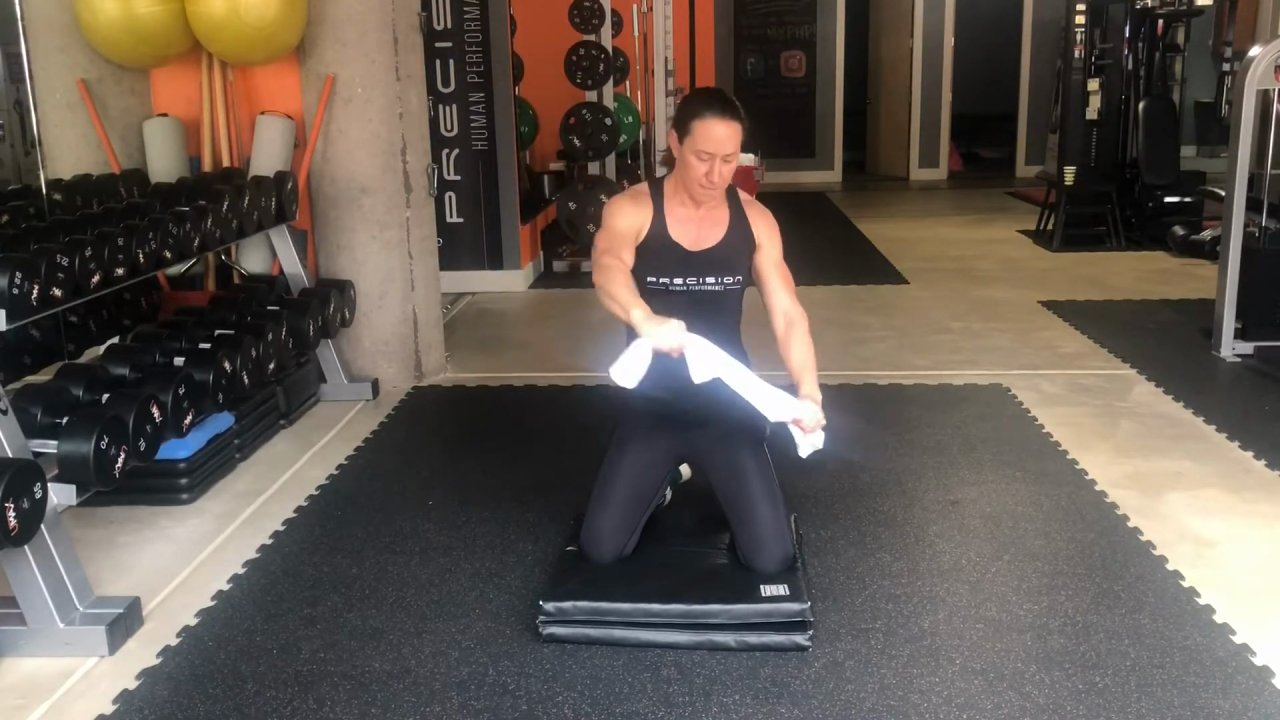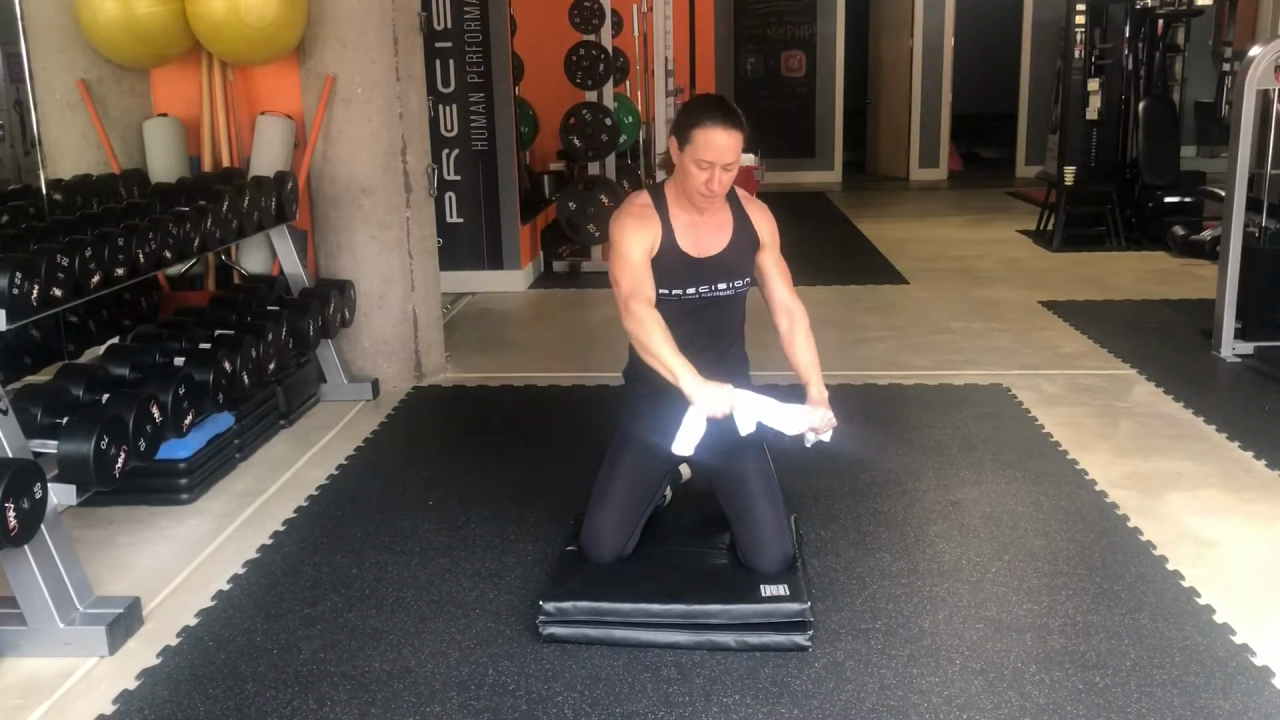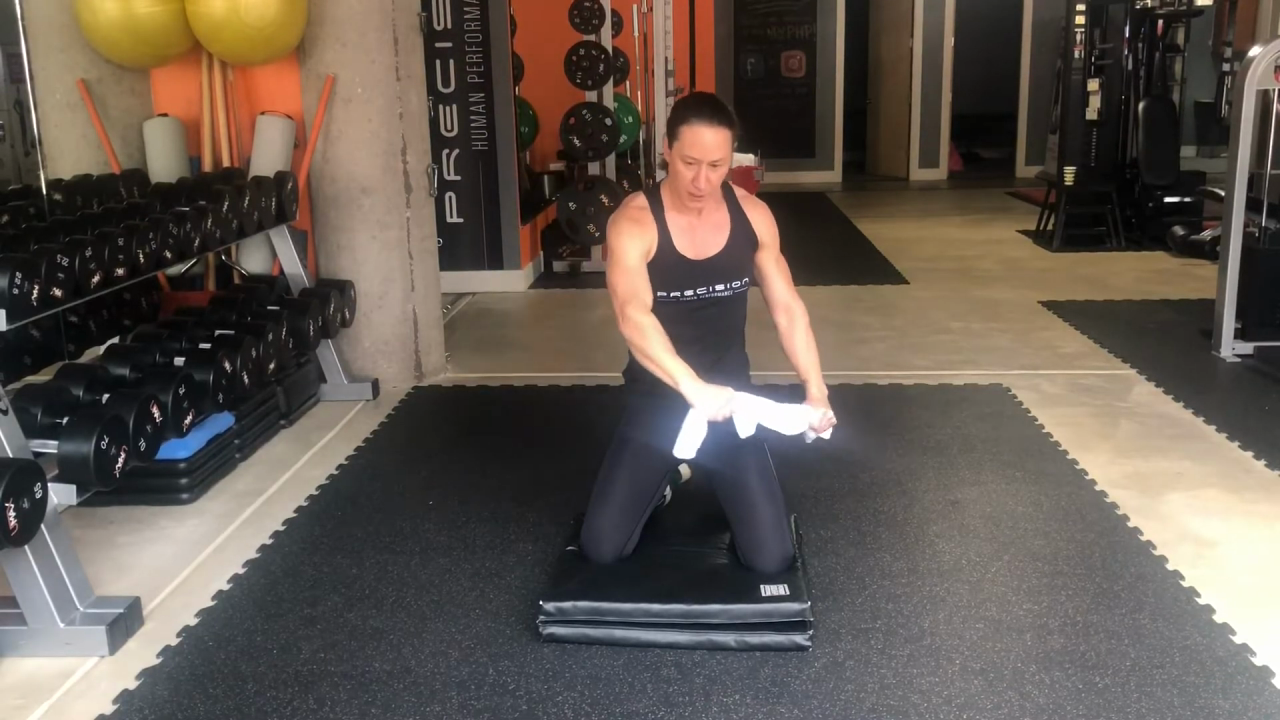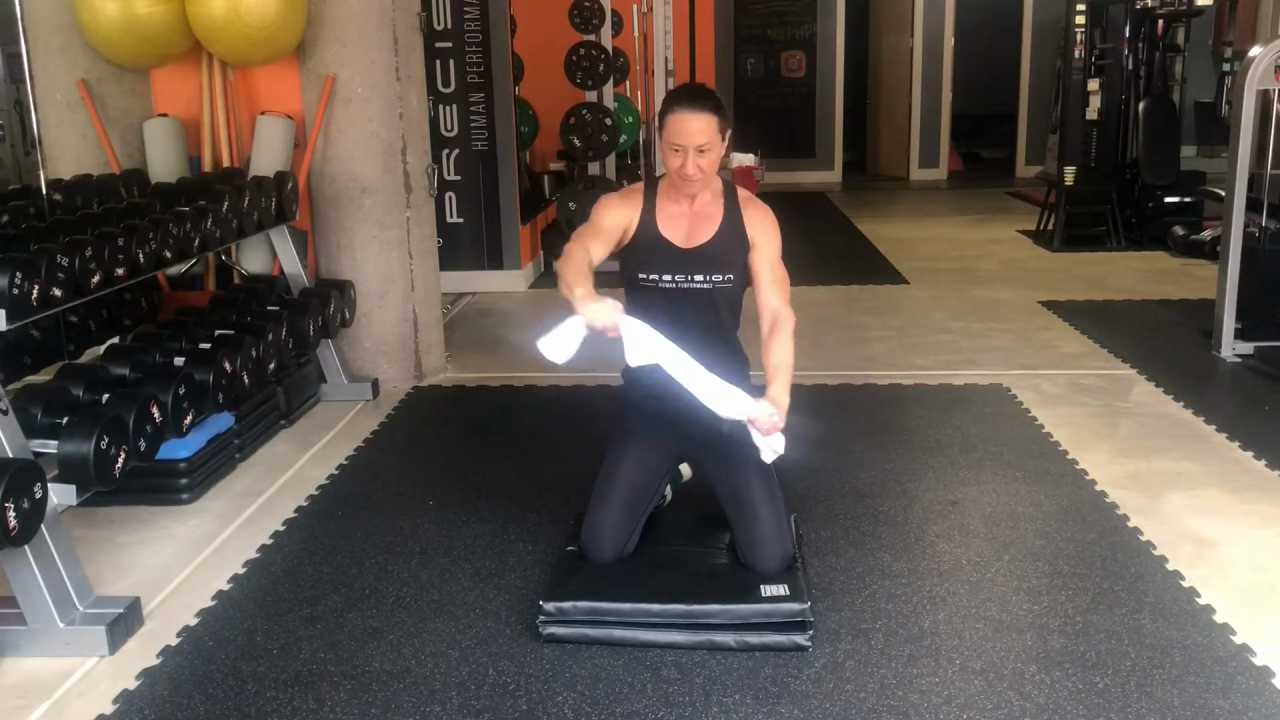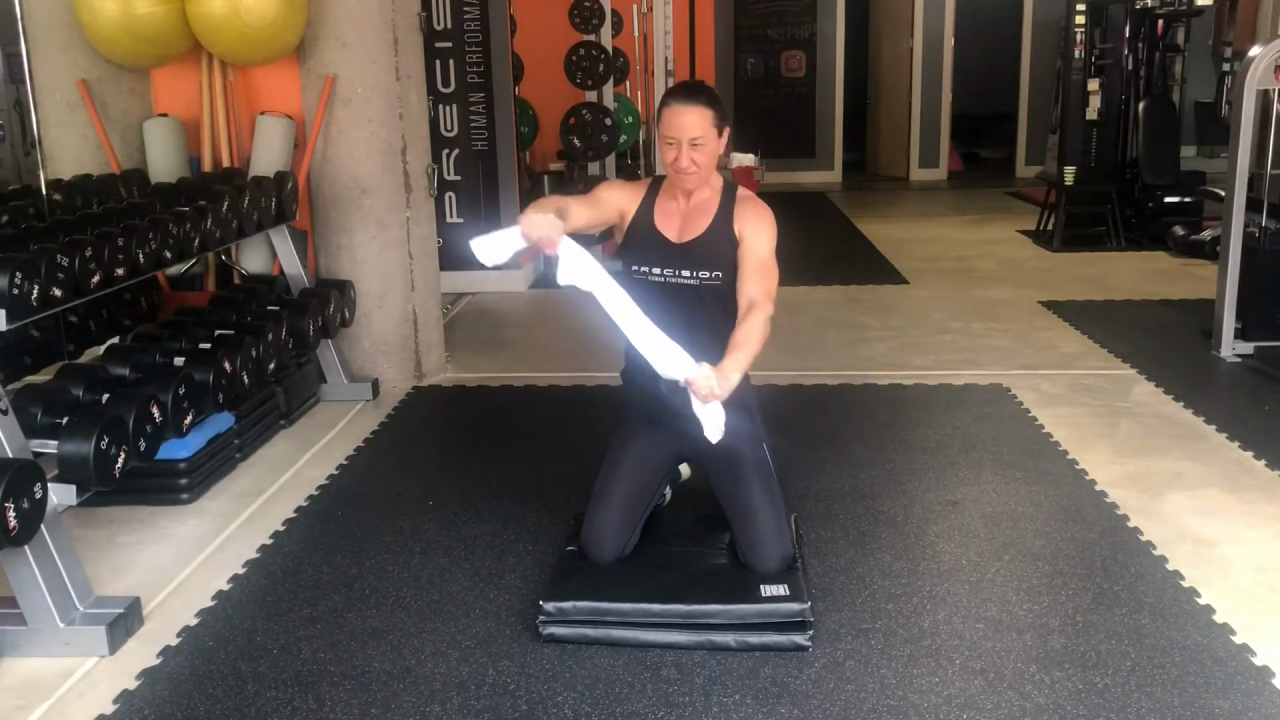
dt=0.5s
person 1, frame 1
left shoulder: (755, 219)
right shoulder: (633, 208)
left elbow: (788, 315)
right elbow: (607, 266)
left wrist: (808, 391)
right wrist: (642, 319)
left hip: (727, 408)
right hip: (651, 407)
left knee: (772, 559)
right knee: (600, 549)
left ankle: (713, 481)
right ankle: (661, 482)
person 1, frame 2
left shoulder: (754, 216)
right shoulder: (636, 219)
left elbow: (787, 309)
right elbow: (636, 311)
left wrist: (816, 390)
right wrist: (692, 385)
left hip: (730, 399)
right hip: (655, 401)
left knee: (772, 559)
right knee: (601, 548)
left ankle: (705, 481)
right ankle: (660, 484)
person 1, frame 3
left shoulder: (753, 215)
right shoulder: (633, 221)
left elbow: (787, 307)
right elbow: (633, 316)
left wrist: (815, 388)
right wrist: (691, 387)
left hip: (730, 399)
right hip: (655, 402)
left knee: (771, 558)
right knee: (601, 548)
left ankle: (706, 481)
right ankle: (661, 482)
person 1, frame 4
left shoulder: (753, 216)
right shoulder: (625, 207)
left elbow: (777, 316)
right elbow: (574, 259)
left wrist: (777, 395)
right wrist: (585, 299)
right hip: (649, 403)
left knee: (771, 558)
right knee: (600, 548)
left ankle: (703, 475)
right ankle: (661, 483)
person 1, frame 5
left shoulder: (750, 214)
right shoulder: (628, 199)
left elbow: (757, 307)
right elbow: (569, 209)
left wrist: (728, 374)
right wrist: (541, 217)
left hip: (721, 401)
right hip: (648, 402)
left knee: (771, 558)
right knee: (600, 548)
left ankle: (710, 479)
right ankle: (663, 480)
